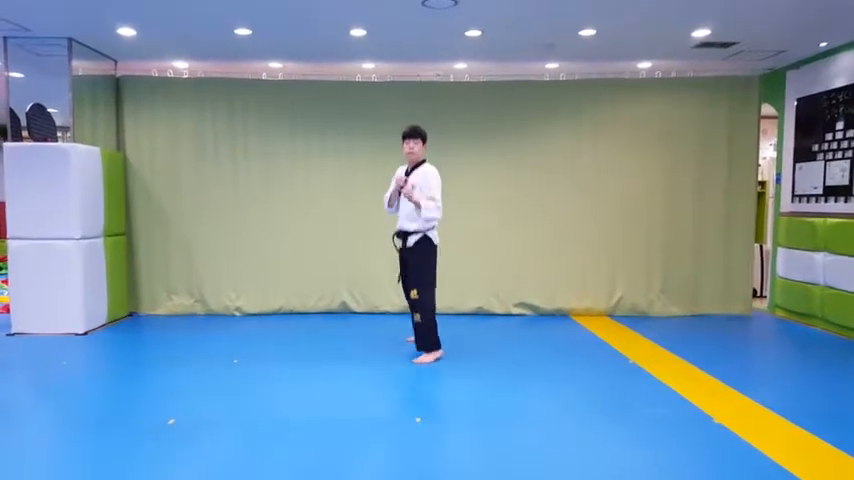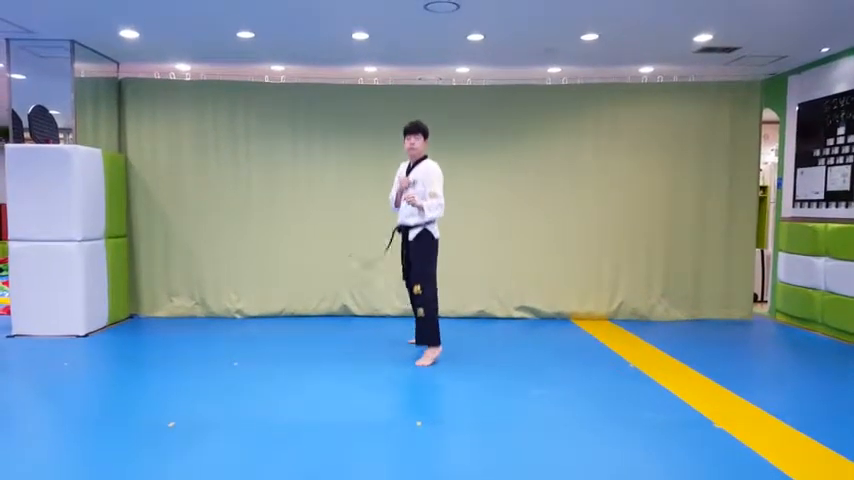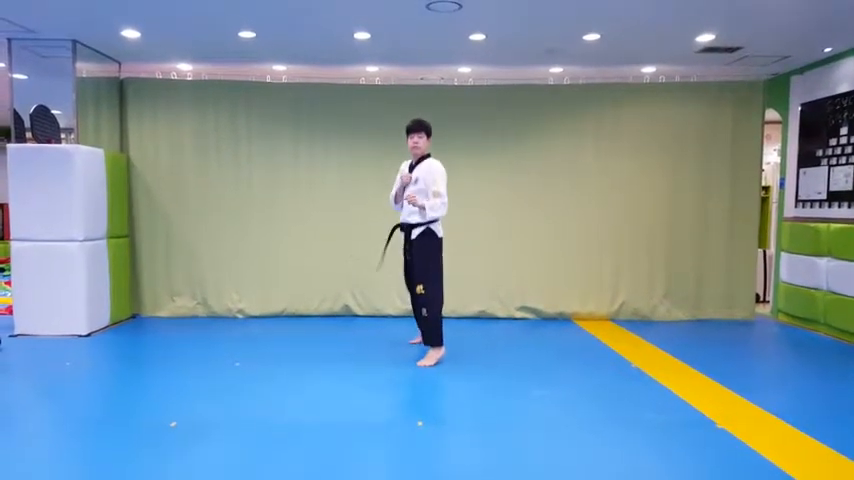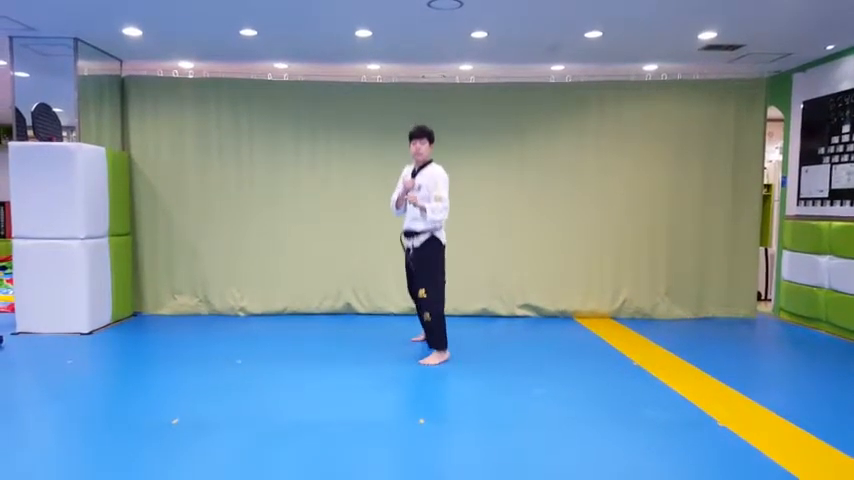
dt=0.5s
person 1, frame 1
left shoulder: (430, 173)
right shoulder: (401, 172)
left elbow: (435, 210)
right elbow: (389, 207)
left wrist: (417, 201)
right wrist: (396, 189)
left hip: (423, 240)
right hip: (406, 239)
left knee: (421, 292)
right knee: (411, 289)
left ankle: (432, 348)
right ankle: (421, 333)
person 1, frame 2
left shoulder: (431, 169)
right shoulder: (403, 168)
left elbow: (438, 207)
right elbow: (395, 206)
left wrist: (418, 203)
right wrist: (400, 190)
left hip: (424, 235)
right hip: (408, 235)
left knee: (424, 287)
right knee: (413, 286)
left ankle: (433, 345)
right ankle: (424, 333)
person 1, frame 3
left shoulder: (434, 167)
right shoulder: (405, 167)
left elbow: (441, 206)
right elbow: (396, 204)
left wrist: (420, 203)
right wrist: (400, 187)
left hip: (428, 234)
right hip: (410, 233)
left knee: (428, 288)
right knee: (414, 286)
left ankle: (436, 347)
right ankle: (426, 331)
person 1, frame 4
left shoulder: (437, 173)
right shoulder: (407, 172)
left elbow: (442, 210)
right elbow: (396, 208)
left wrist: (421, 205)
right wrist: (403, 193)
left hip: (430, 240)
right hip: (412, 239)
left knee: (430, 291)
right knee: (416, 289)
left ankle: (440, 349)
right ankle: (429, 330)
